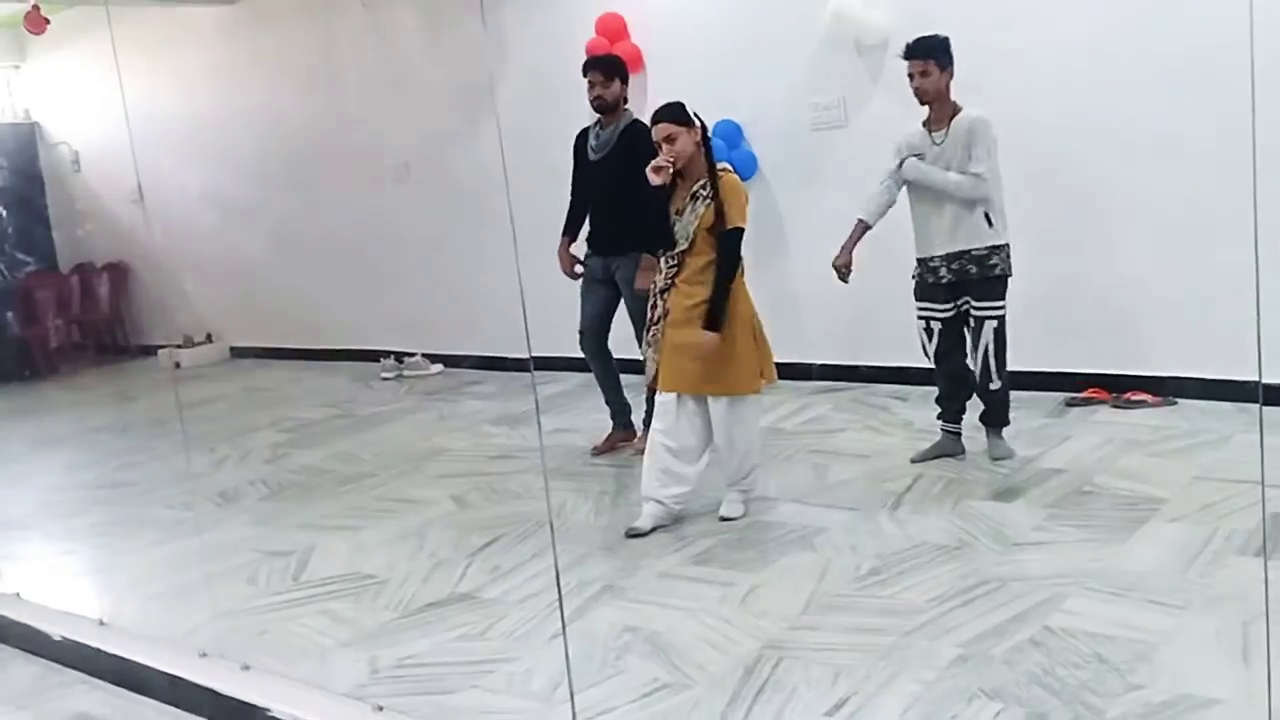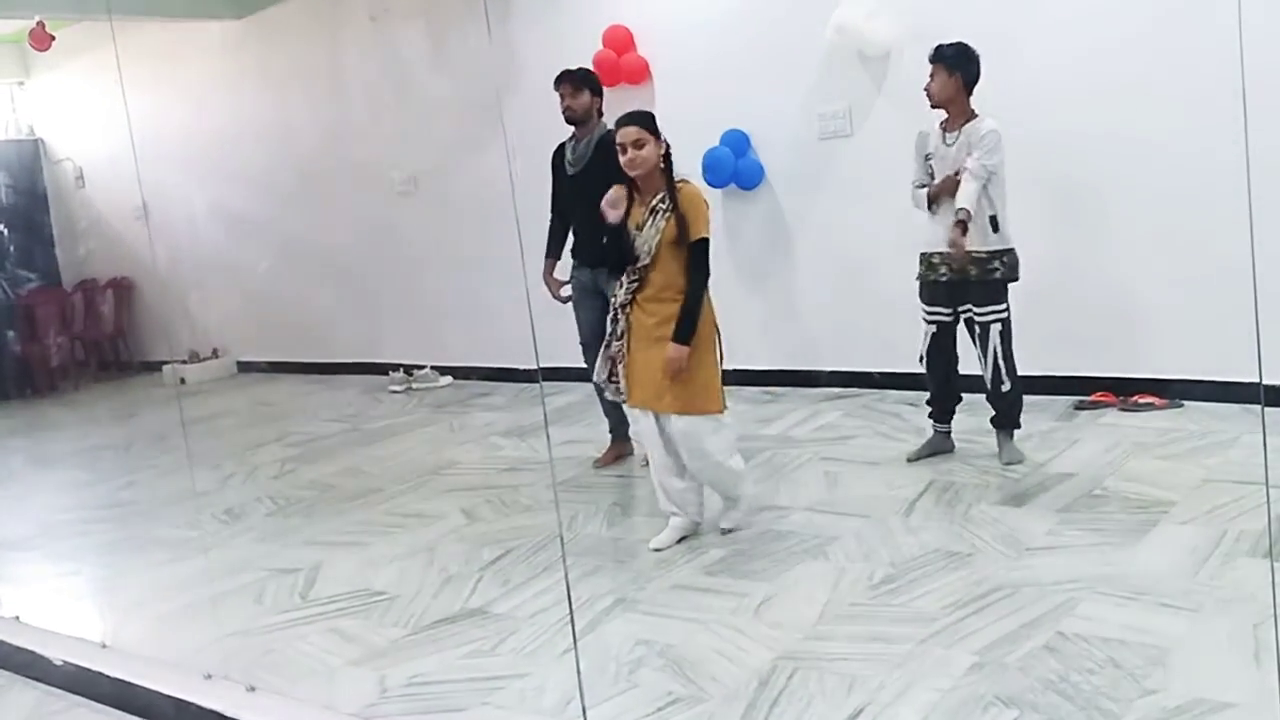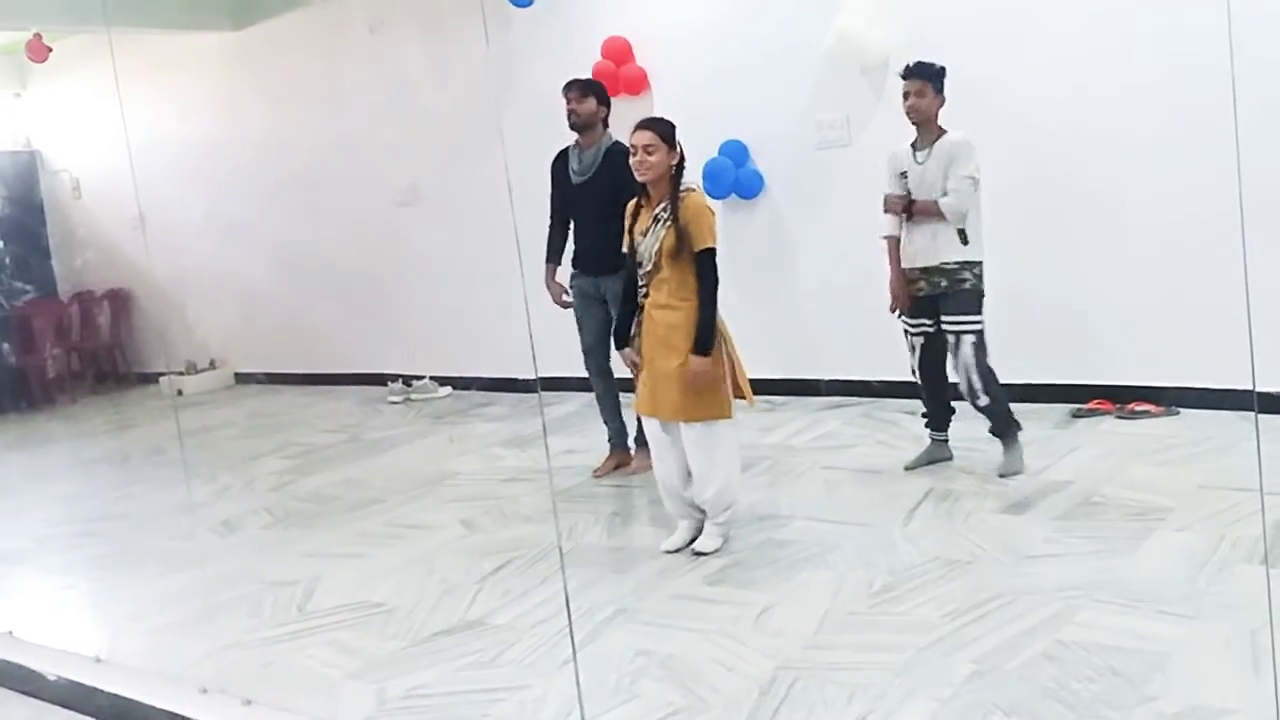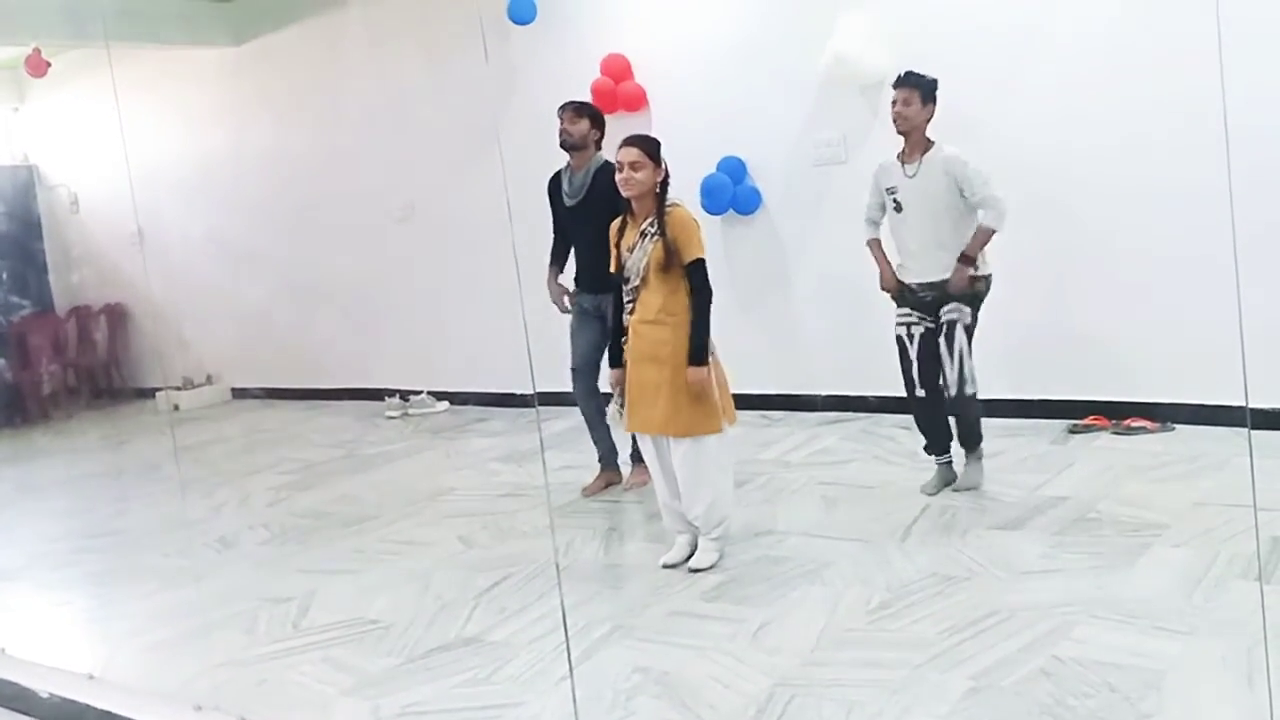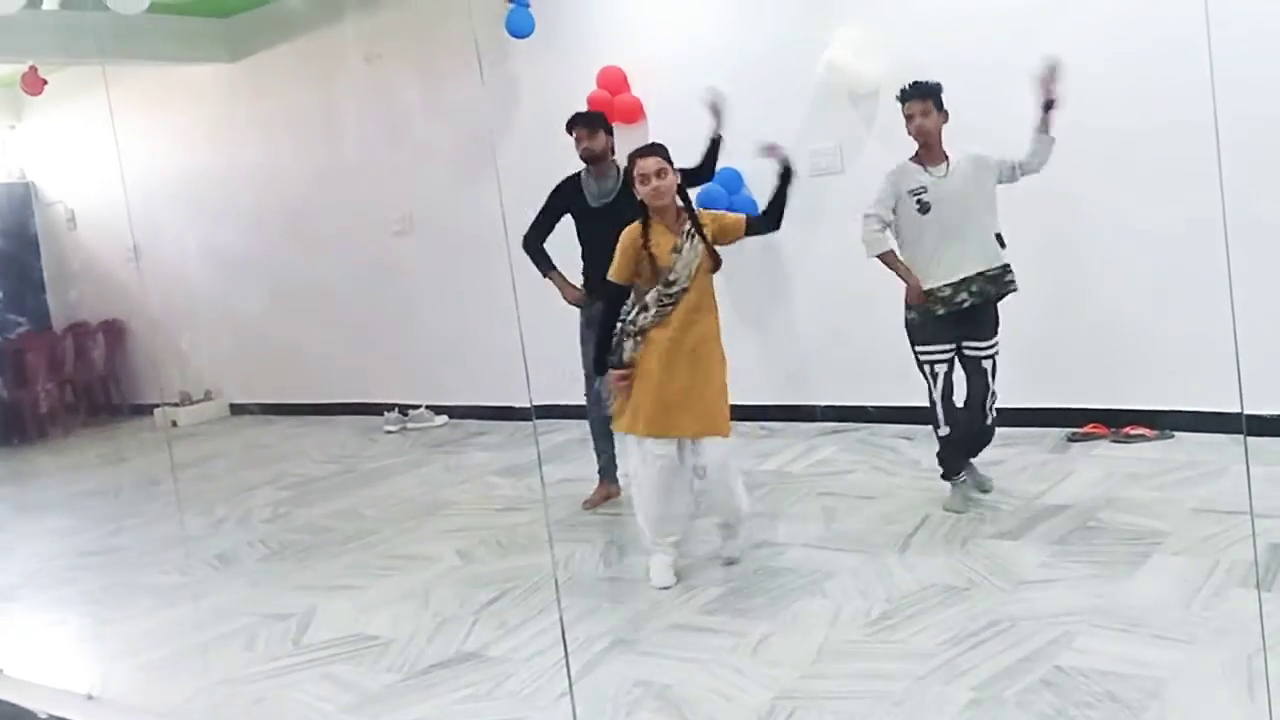
dt=1s
person 1, frame 1
left shoulder: (726, 185)
right shoulder: (670, 187)
left elbow: (730, 260)
left wrist: (713, 322)
right wrist: (654, 190)
left hip: (720, 312)
right hip: (678, 312)
left knee: (729, 406)
right knee: (672, 411)
left ankle: (738, 488)
right ankle: (661, 501)
person 1, frame 2
left shoulder: (686, 197)
right shoulder: (623, 202)
left elbow: (699, 271)
left wrist: (683, 336)
right wrist: (613, 224)
left hip: (684, 325)
right hip: (641, 329)
left knee: (692, 425)
right knee: (654, 428)
left ankle: (731, 491)
right ankle: (682, 513)
person 1, frame 3
left shoulder: (692, 206)
right shoulder: (635, 210)
left elbow: (708, 281)
right elbow: (632, 278)
left wrist: (704, 347)
right wrist: (624, 339)
left hip: (691, 333)
right hip: (652, 334)
left knee: (703, 431)
right knee: (661, 433)
left ankle: (716, 519)
right ankle: (687, 516)
person 1, frame 4
left shoulder: (677, 220)
right shoulder: (619, 229)
left elbow: (701, 291)
right elbow: (620, 298)
left wrist: (698, 357)
right wrist: (616, 360)
left hip: (681, 348)
right hip: (641, 351)
left knee: (694, 444)
right knee: (656, 446)
left ankle: (710, 536)
right ankle: (683, 532)
person 1, frame 5
left shoulder: (705, 224)
right shoulder: (635, 237)
left elbow: (769, 221)
right elbow: (610, 302)
left wrist: (783, 171)
right wrist: (608, 364)
left hip: (701, 359)
right hip: (650, 362)
left knee: (712, 453)
right knee: (655, 456)
left ankle: (732, 525)
right ankle: (662, 551)
person 2, frame 1
left shoulder: (976, 125)
right shoulder: (910, 142)
left elbow: (978, 186)
right elbow: (884, 191)
left wrist: (917, 171)
right wrist: (849, 244)
left hip: (983, 257)
right hip: (932, 263)
left knee: (987, 353)
right knee: (943, 354)
left ankle: (995, 430)
right ankle: (950, 434)
person 2, frame 2
left shoulder: (986, 133)
right shoulder: (926, 139)
left elbow: (973, 184)
left wrist: (961, 229)
right wrist: (941, 188)
left hip: (982, 259)
right hip: (935, 260)
left knee: (995, 351)
right knee: (936, 351)
left ankle: (1005, 434)
right ankle: (941, 431)
person 2, frame 3
left shoulder: (958, 146)
right shoulder: (898, 158)
left elbow: (956, 205)
right elbow: (893, 218)
left wrist: (907, 206)
right wrist: (895, 273)
left hip: (958, 270)
right hip: (916, 273)
left knee: (967, 360)
right knee: (925, 363)
left ankle: (1010, 440)
right ankle: (938, 439)
person 2, frame 4
left shoulder: (950, 162)
right shoulder: (885, 171)
left elbow: (993, 209)
right elbow: (871, 221)
left wrist: (967, 261)
right wrist: (883, 266)
left hip: (958, 282)
right hip: (911, 287)
left knee: (954, 372)
right knee: (918, 380)
left ankle: (972, 454)
right ankle: (942, 463)
person 2, frame 5
left shoulder: (975, 167)
right shoulder: (899, 178)
left elbow: (1031, 162)
right elbow: (872, 231)
left wrist: (1046, 107)
right wrist: (908, 277)
left hip: (978, 297)
right hip: (926, 301)
left knee: (982, 387)
right knee: (941, 393)
left ankle: (965, 460)
right ankle: (955, 478)
person 3, frame 1
left shoulder: (640, 137)
right shoulder: (583, 140)
left elbow: (655, 203)
left wrist: (648, 262)
right wrist: (566, 244)
left hip: (633, 257)
right hip: (596, 258)
right knee: (591, 339)
left ankle: (652, 425)
right ankle: (622, 424)
person 3, frame 2
left shoulder: (615, 148)
right shoulder: (561, 155)
left wrist: (627, 269)
right wrist: (549, 269)
left hip: (619, 268)
right hip: (583, 271)
right knee: (593, 353)
right ankle: (619, 437)
person 3, frame 3
left shoulder: (620, 157)
right shoulder: (562, 162)
right elbow: (559, 220)
right wrist: (551, 274)
left hip: (621, 275)
right hip: (584, 278)
right knee: (595, 363)
left ankle: (644, 445)
right ankle: (618, 447)
person 3, frame 4
left shoulder: (612, 177)
right shoulder: (557, 184)
right wrist: (553, 275)
right hip: (585, 297)
right knee: (582, 380)
left ankle: (641, 460)
right ankle: (608, 466)
person 3, frame 5
right shoulder: (569, 189)
left elbow: (702, 175)
right elbow: (532, 239)
left wrist: (716, 129)
right wrist: (560, 283)
right hip: (595, 303)
right knee: (596, 389)
right ankle: (607, 479)
